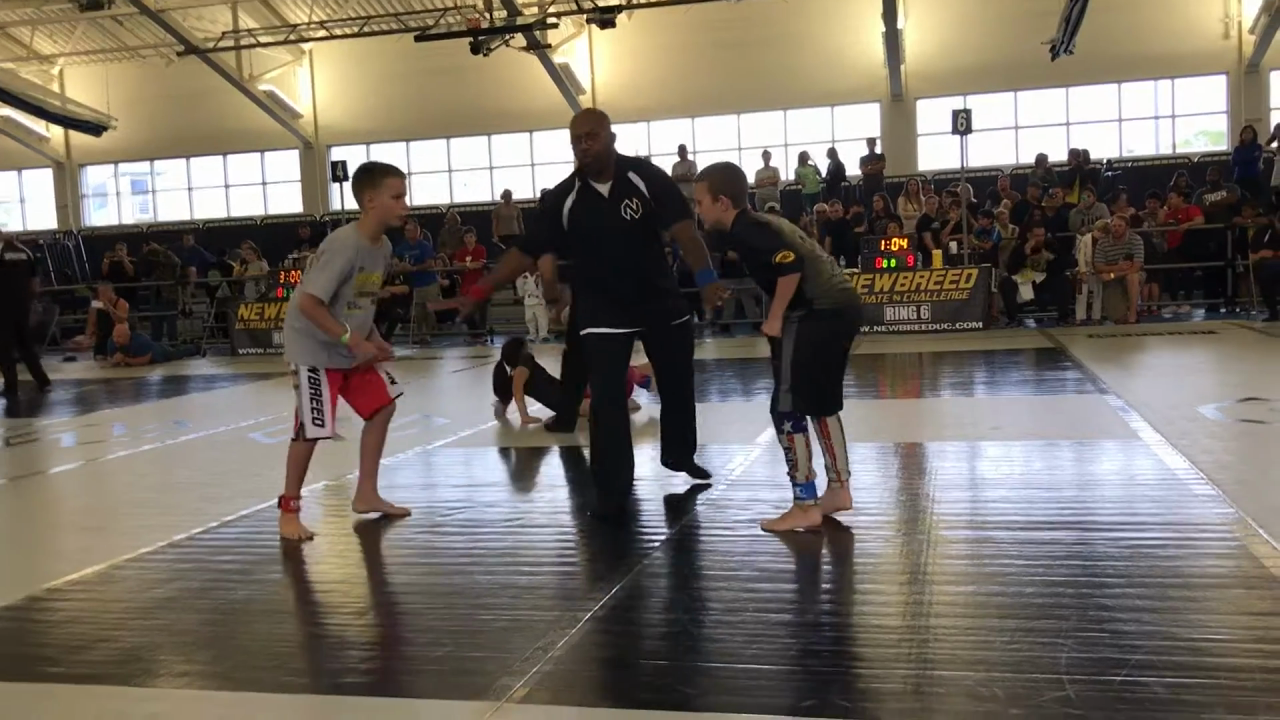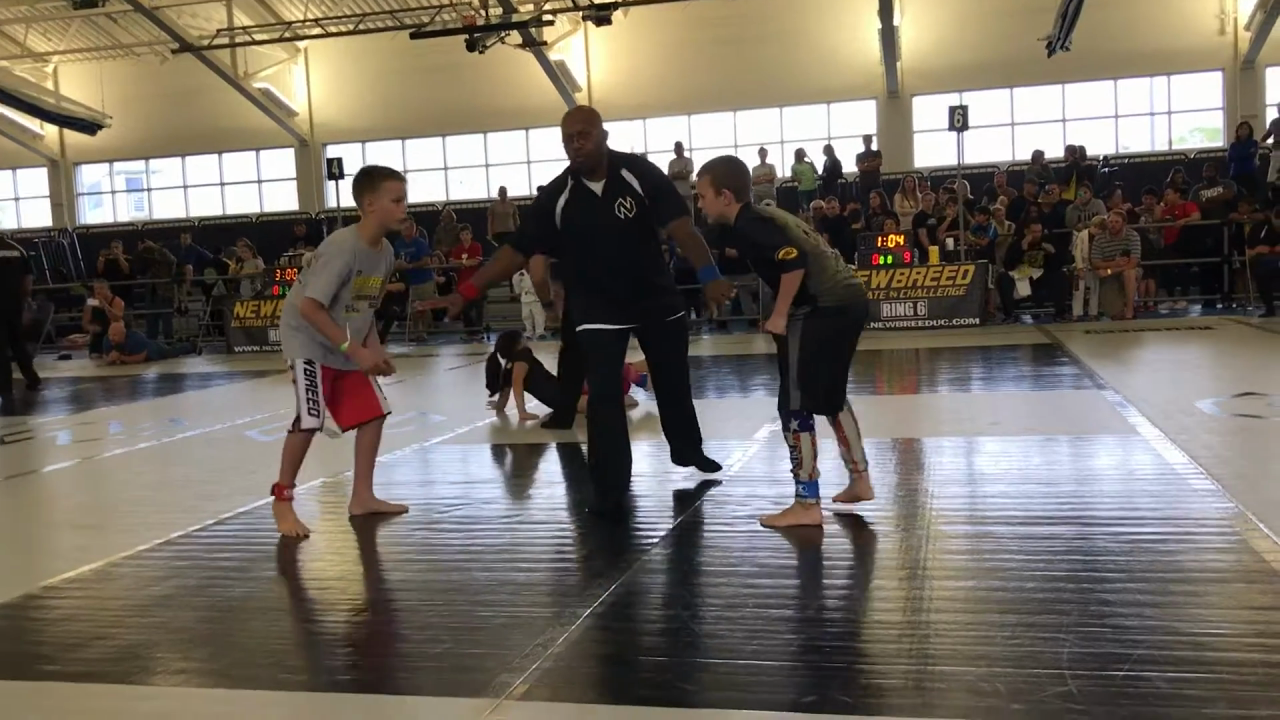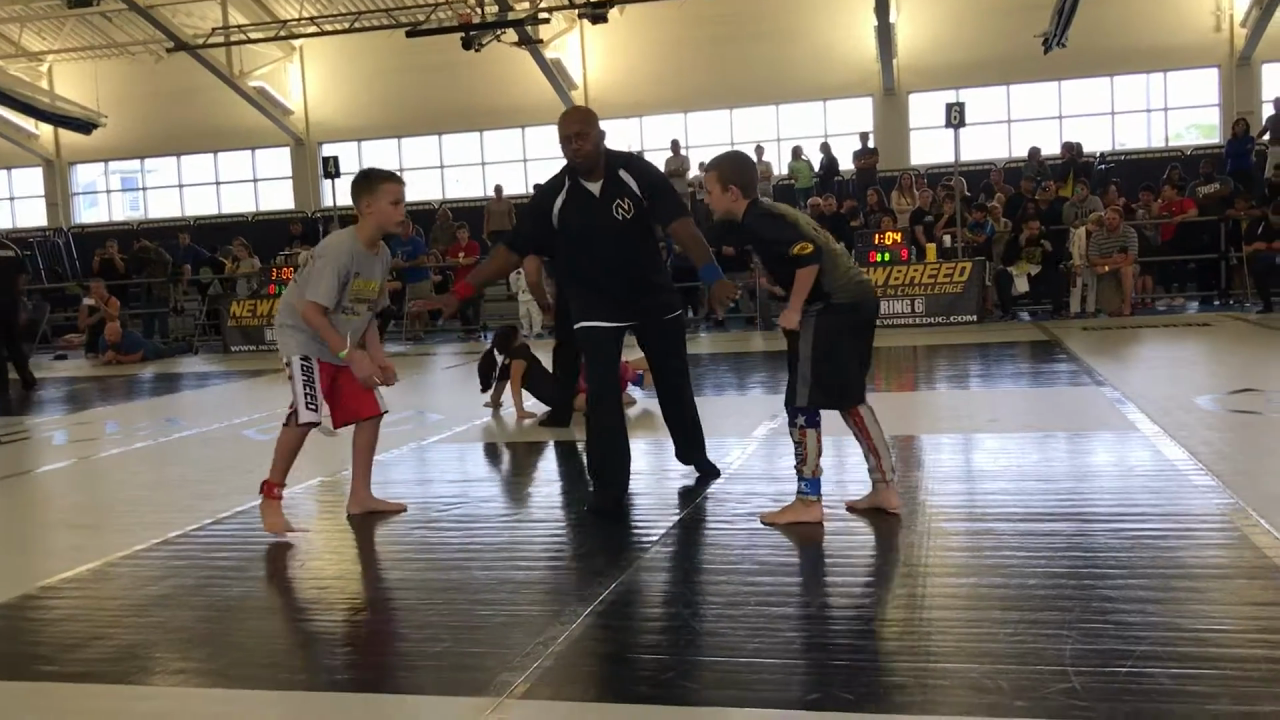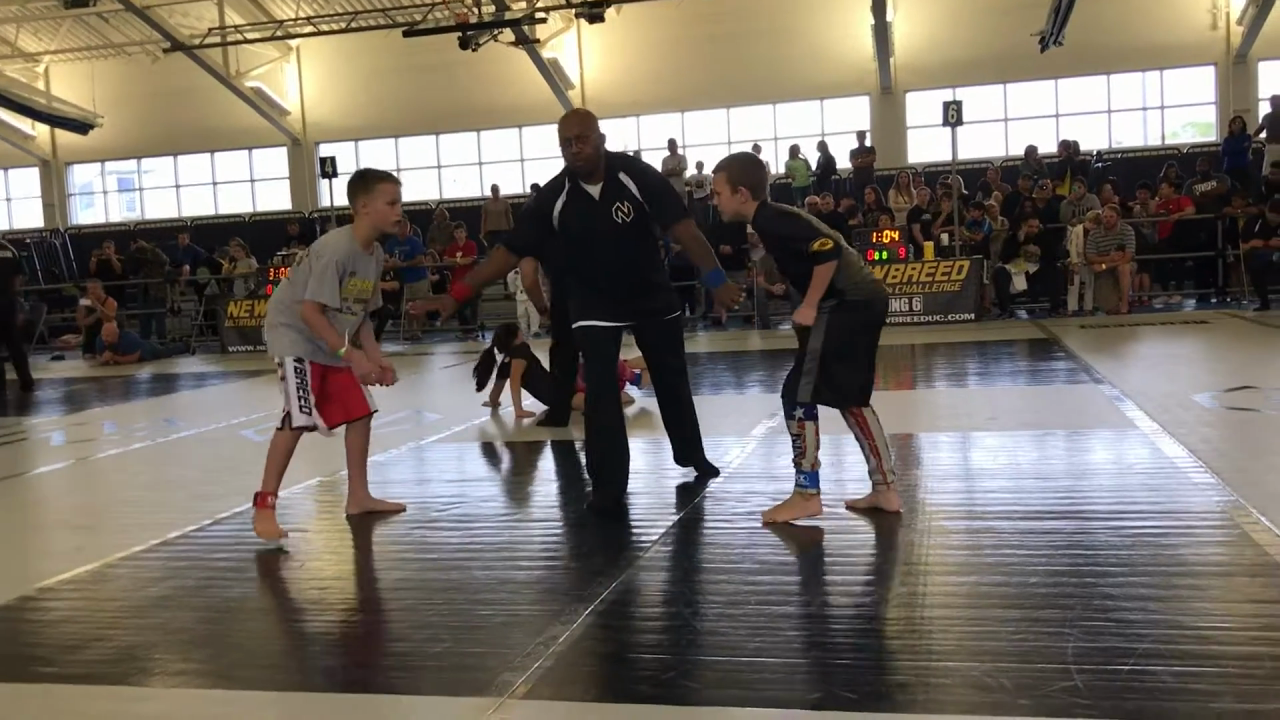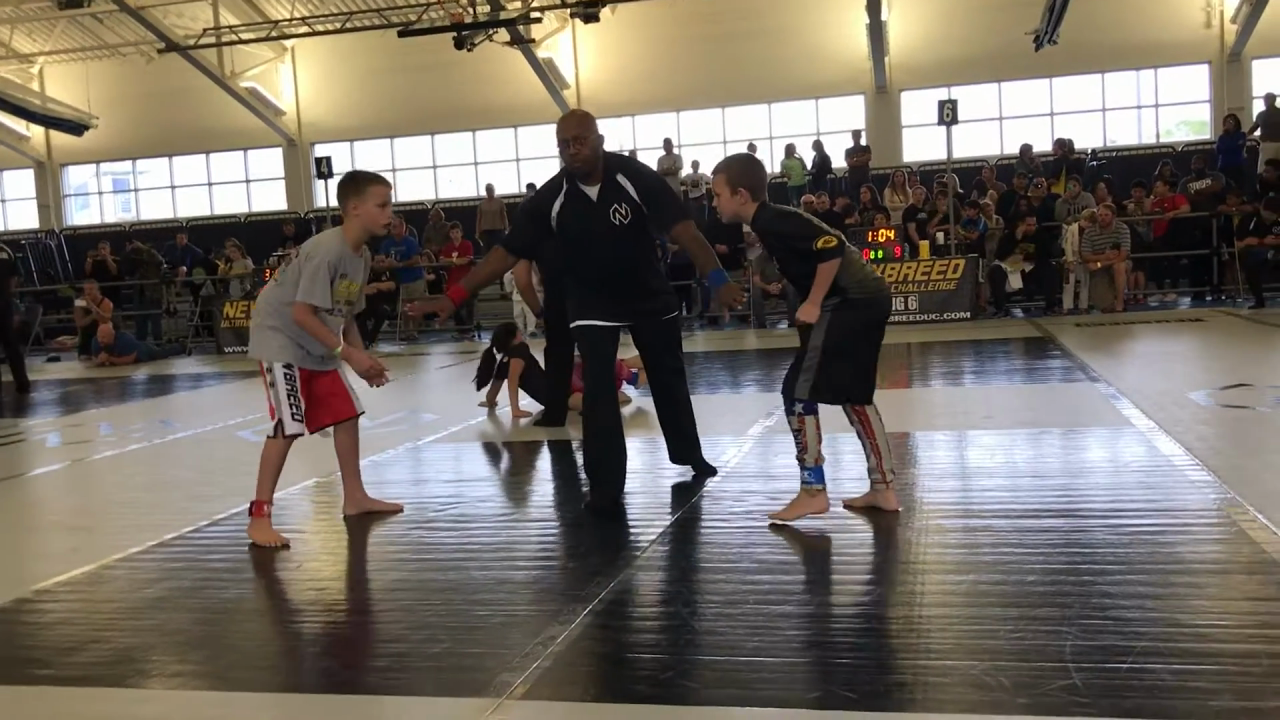
dt=0.1s
person 1, frame 1
left shoulder: (647, 178)
right shoulder: (564, 197)
left elbow: (681, 229)
right elbow: (525, 251)
left wrist: (706, 277)
right wrist: (478, 293)
left hip: (660, 300)
right hip: (602, 309)
left knee: (677, 382)
right knee: (607, 398)
left ankle: (680, 455)
right ankle: (612, 491)
person 1, frame 2
left shoulder: (641, 174)
right shoulder: (557, 197)
left elbow: (679, 226)
right elbow: (517, 250)
left wrist: (709, 276)
right wrist: (467, 292)
left hip: (657, 298)
right hip: (598, 305)
left knee: (674, 379)
right knee: (603, 393)
left ankle: (689, 453)
right ankle: (610, 485)
person 1, frame 3
left shoulder: (639, 173)
right shoulder: (553, 195)
left elbow: (680, 227)
right elbow: (512, 250)
left wrist: (713, 276)
right wrist: (461, 293)
left hip: (653, 295)
right hip: (594, 303)
left knee: (673, 379)
right knee: (601, 392)
left ankle: (693, 453)
right ankle: (609, 487)
person 1, frame 4
left shoulder: (638, 176)
right shoulder: (553, 197)
left elbow: (682, 229)
right elbow: (509, 251)
left wrist: (716, 279)
right wrist: (458, 294)
left hip: (653, 297)
right hip: (593, 304)
left knee: (672, 379)
right knee: (600, 391)
left ankle: (691, 455)
right ankle: (608, 486)
person 1, frame 5
left shoulder: (636, 177)
right shoulder: (551, 198)
left elbow: (682, 229)
right elbow: (507, 252)
left wrist: (718, 279)
right wrist: (455, 295)
left hip: (650, 297)
right hip: (591, 304)
left knee: (669, 378)
right knee: (598, 391)
left ankle: (688, 454)
right ankle: (605, 487)
person 2, frame 1
left shoulder: (384, 247)
right shoulder: (344, 245)
right elbow: (308, 302)
left wrist: (373, 338)
right wrist: (353, 340)
left hip: (352, 346)
right hip: (313, 344)
left knee: (383, 404)
right knee: (311, 429)
left ankle: (366, 495)
right ankle: (289, 509)
person 2, frame 2
left shoulder: (385, 252)
right shoulder: (341, 247)
right elbow: (309, 307)
left wrist: (374, 349)
right wrist: (352, 348)
left hip: (347, 345)
right hip: (308, 338)
left knee: (373, 412)
right knee: (309, 420)
left ankle: (362, 497)
right ankle: (282, 497)
person 2, frame 3
left shoulder: (382, 255)
right shoulder: (338, 249)
left elbow: (368, 313)
right elbow: (311, 311)
left wrist: (377, 357)
right wrist: (351, 357)
left hip: (344, 346)
right hip: (303, 335)
left knee: (369, 410)
right knee: (306, 415)
left ankle: (360, 496)
right ankle: (271, 495)
person 2, frame 4
left shoulder: (376, 254)
right shoulder: (335, 249)
left elbow: (361, 314)
right elbow: (311, 311)
left wrist: (374, 358)
right wrist: (352, 356)
left hip: (330, 344)
right hip: (293, 335)
left knee: (359, 411)
right knee: (298, 419)
left ankle: (358, 497)
right ankle: (264, 506)
person 2, frame 5
left shoulder: (362, 256)
right shoulder: (325, 250)
left elbow: (345, 315)
right elbow: (303, 313)
left wrist: (364, 358)
right wrist: (347, 352)
left hip: (316, 346)
right hip: (279, 337)
left knee: (346, 414)
right knee: (289, 425)
left ankle: (355, 498)
right ankle: (260, 516)
person 3, frame 1
left shoulder: (744, 230)
right shoulder: (758, 223)
left elbow: (792, 265)
left wrist: (775, 317)
left hip: (817, 314)
right hip: (841, 306)
left knee: (787, 407)
right knee: (821, 402)
left ankle: (806, 506)
right ankle: (838, 488)
person 3, frame 2
left shoulder: (748, 226)
right shoulder: (763, 216)
left elbow: (793, 261)
left wrist: (780, 314)
right wrist: (787, 312)
left hip: (821, 310)
right hip: (848, 299)
left knee: (796, 404)
right knee: (828, 396)
left ankle: (806, 504)
right ankle: (859, 478)
person 3, frame 3
left shoulder: (757, 222)
right shoulder: (771, 213)
left elbow: (809, 256)
left wrist: (793, 310)
right wrist: (800, 307)
left hip: (833, 308)
right hip: (857, 299)
left knee: (802, 401)
right knee: (847, 396)
left ankle: (808, 501)
right ankle: (885, 488)
person 3, frame 4
left shoulder: (772, 221)
right shoulder: (776, 217)
left elbow: (829, 250)
left wrist: (809, 306)
right wrist: (813, 304)
left hip: (846, 305)
right hip: (865, 299)
left knee: (799, 395)
right knee: (852, 398)
left ankle: (805, 494)
right ankle: (885, 489)
person 3, frame 5
left shoulder: (772, 222)
right shoulder: (775, 218)
left elbow: (832, 248)
left wrist: (812, 304)
right wrist: (816, 302)
left hip: (849, 304)
right hip: (867, 298)
left knee: (798, 392)
right knee: (855, 395)
left ankle: (813, 491)
right ankle: (883, 488)
person 4, frame 1
left shoulder: (548, 225)
left elbow: (547, 274)
left wrist: (552, 301)
left hip: (587, 292)
left knee: (576, 352)
left ankle: (567, 414)
person 4, frame 2
left shoulder: (539, 228)
left elbow: (539, 277)
left wrist: (548, 305)
left hip: (580, 291)
left knee: (572, 351)
left ankle: (563, 414)
person 4, frame 3
left shoulder: (534, 225)
left elbow: (533, 277)
left wrist: (546, 307)
left hip: (572, 290)
right hip: (601, 287)
left knee: (567, 350)
left ankle: (561, 411)
person 4, frame 4
left shoulder: (529, 227)
left elbow: (529, 279)
left wrist: (543, 309)
left hip: (567, 289)
right hip: (596, 287)
left knee: (563, 350)
right knee: (598, 347)
left ankle: (559, 411)
person 4, frame 5
left shoulder: (523, 226)
right shoulder: (568, 214)
left elbow: (522, 280)
left wrist: (539, 312)
left hip: (559, 287)
right hip: (590, 283)
left knee: (558, 349)
right knee: (596, 346)
left ankle: (555, 412)
right ankle: (600, 404)
